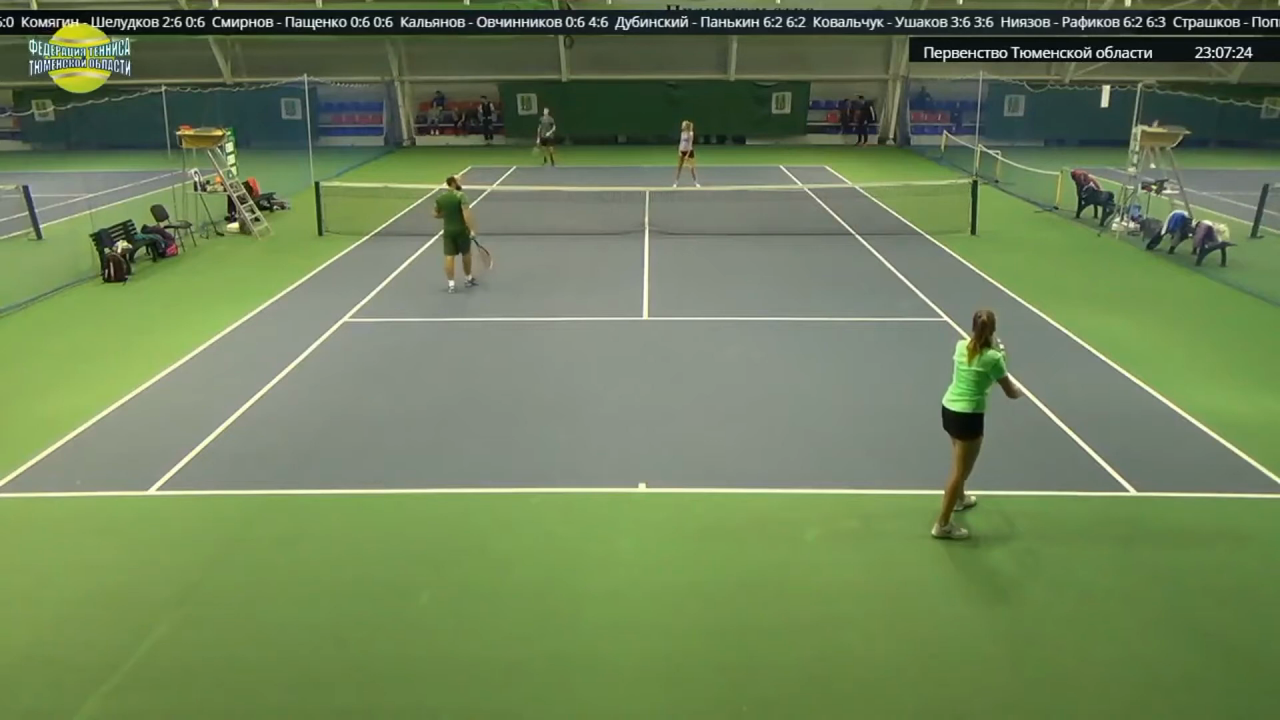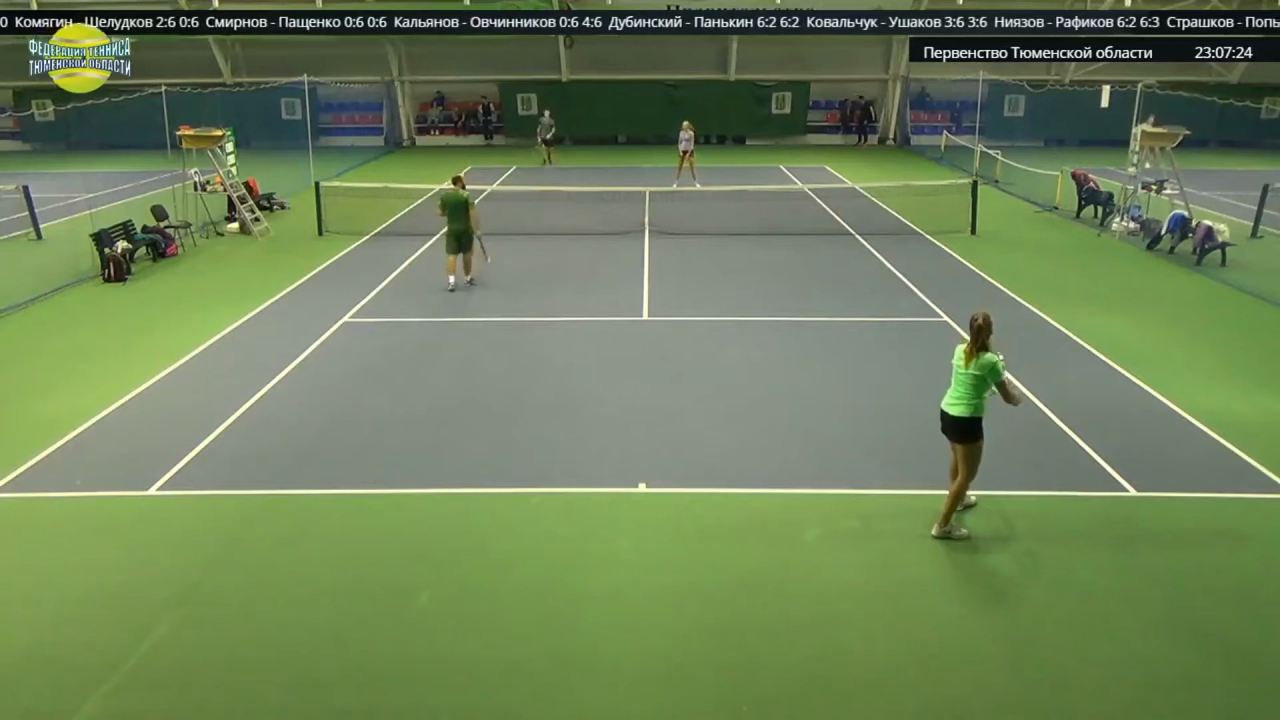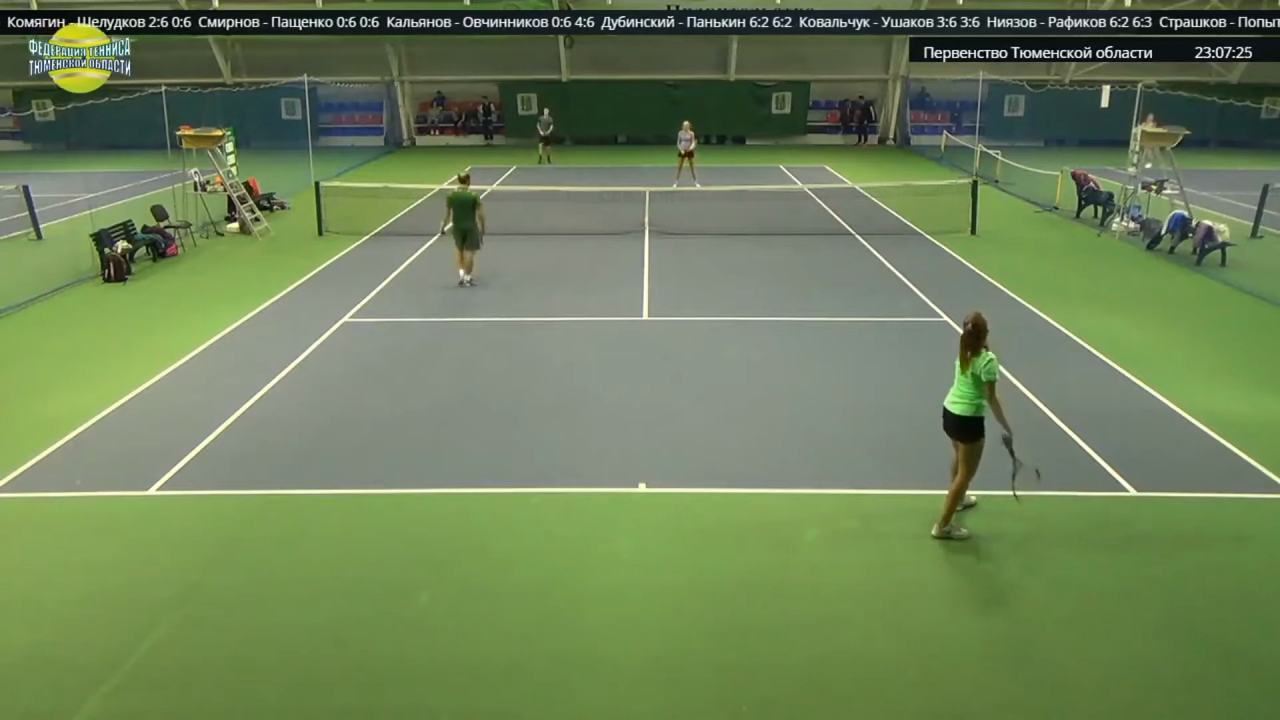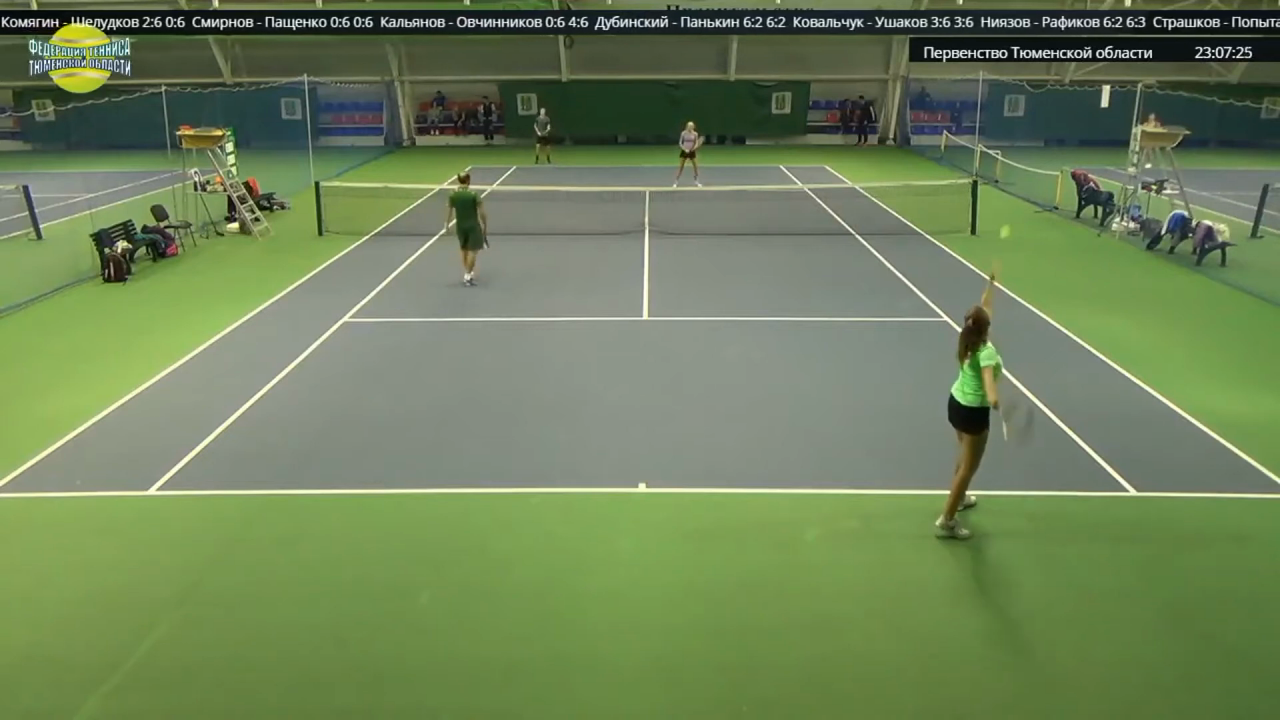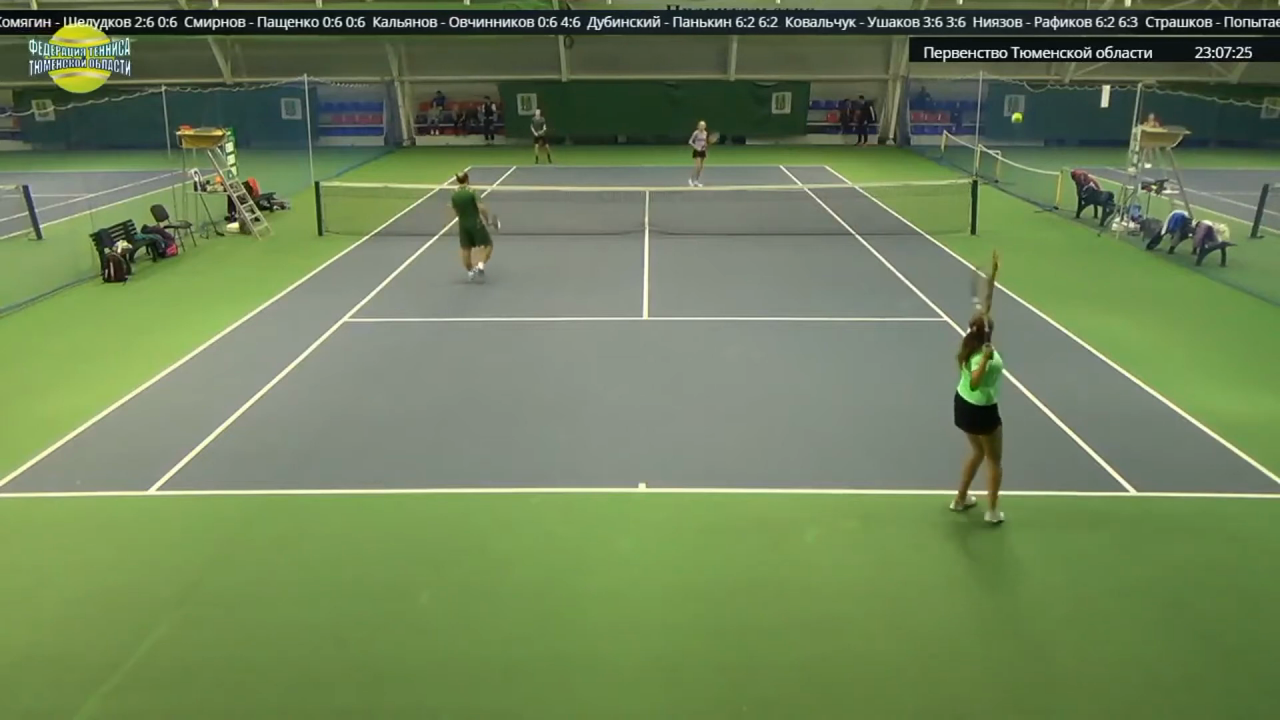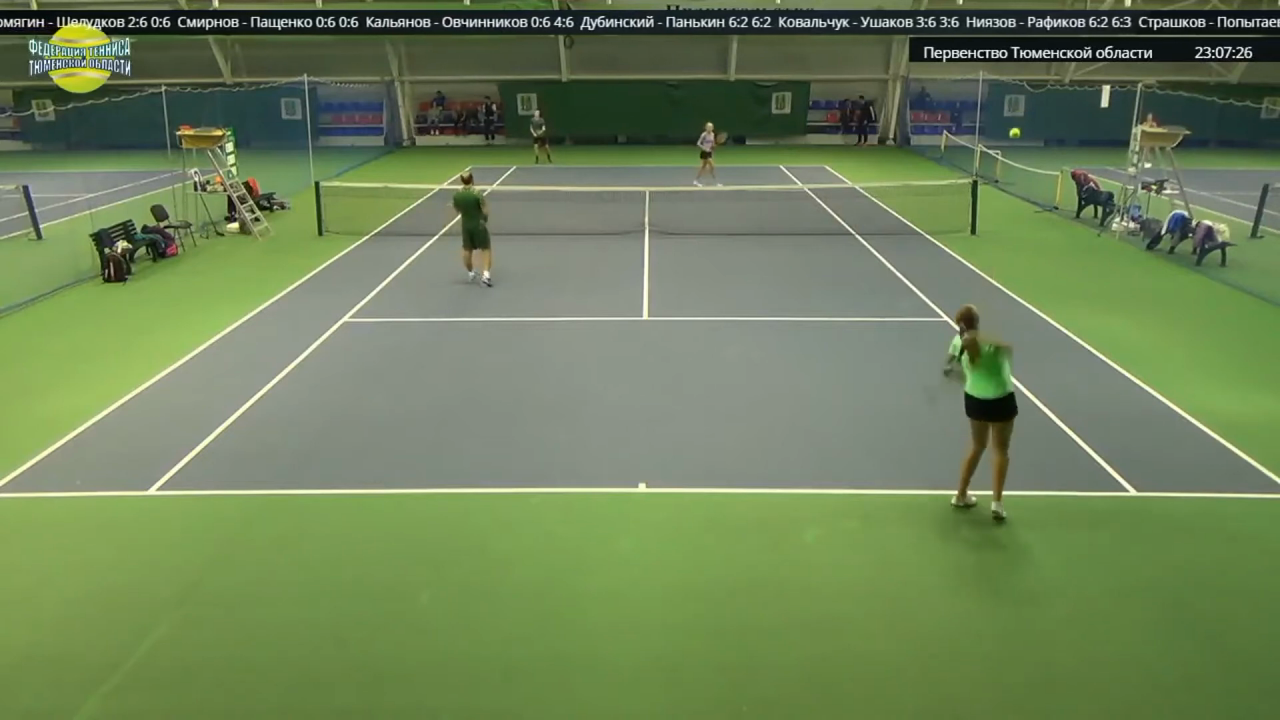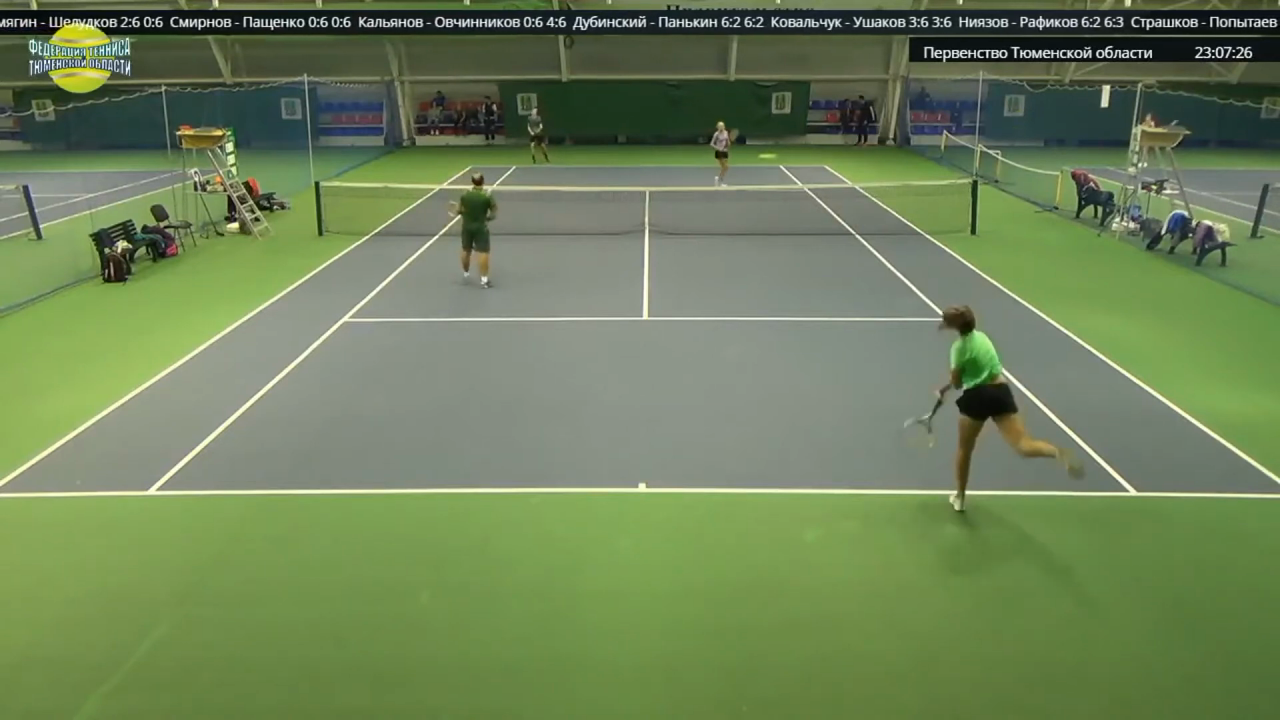
dt=0.3s
person 1, frame 1
left shoulder: (961, 346)
right shoulder: (992, 357)
right elbow: (1010, 392)
right wrist: (1019, 391)
left hip: (949, 409)
right hip: (968, 417)
left knee: (960, 462)
right knee: (960, 471)
left ankle: (960, 498)
right ankle: (942, 524)
person 1, frame 2
left shoulder: (960, 351)
right shoulder: (990, 361)
right elbow: (1007, 397)
right wrist: (1017, 398)
left hip: (947, 413)
right hip: (966, 421)
left knee: (957, 460)
right knee: (967, 475)
left ankle: (959, 498)
right ankle: (943, 525)
person 1, frame 3
left shoulder: (963, 352)
right shoulder: (987, 360)
right elbow: (991, 398)
right wrist: (1005, 425)
left hip: (949, 411)
right hip: (968, 420)
left knee: (959, 459)
right knee: (966, 473)
left ankle: (959, 498)
right ankle: (943, 525)
person 1, frame 4
left shoulder: (968, 337)
right shoulder: (987, 351)
left elbow: (982, 308)
right elbow: (989, 379)
left wrist: (990, 285)
right wrist: (992, 397)
left hip: (957, 403)
right hip: (974, 411)
left knee: (966, 457)
right knee: (969, 465)
left ankle: (960, 498)
right ankle: (946, 519)
person 1, frame 5
left shoulder: (972, 340)
right shoulder: (981, 355)
left elbow: (985, 304)
right elbow: (974, 383)
left wrist: (993, 273)
right wrist: (985, 359)
left hip: (962, 404)
right hip: (981, 411)
left knee: (978, 453)
right knee: (994, 459)
left ankle: (960, 499)
right ankle: (992, 510)
person 1, frame 6
left shoulder: (960, 342)
right shoulder: (983, 343)
left elbow: (952, 359)
right elbow: (1007, 350)
right wrist: (986, 341)
left hip: (975, 399)
right hip: (1003, 401)
left knee: (976, 447)
right knee: (1000, 452)
left ankle: (961, 495)
right ankle: (997, 502)
person 1, frame 7
left shoulder: (959, 347)
right shoulder: (978, 336)
left elbow: (956, 383)
left wrist: (944, 390)
left hip: (977, 397)
right hip: (1000, 392)
left knee: (964, 449)
right knee: (1023, 446)
left ankle: (959, 498)
right ankle: (1059, 454)
